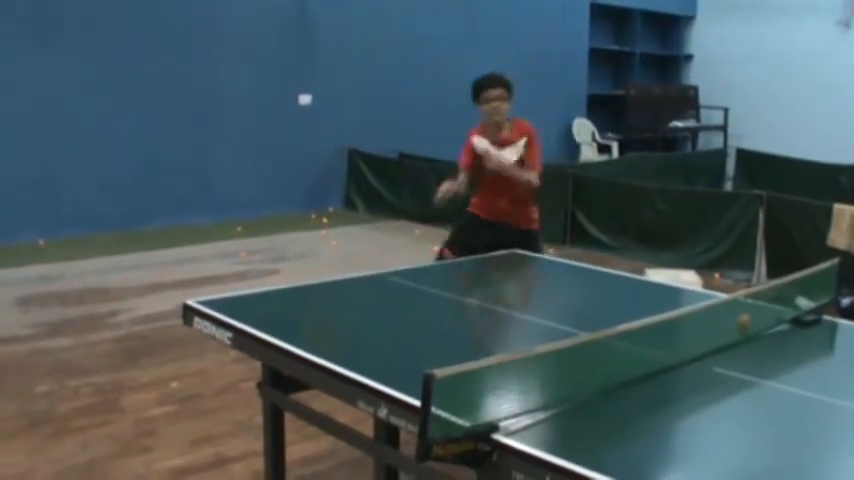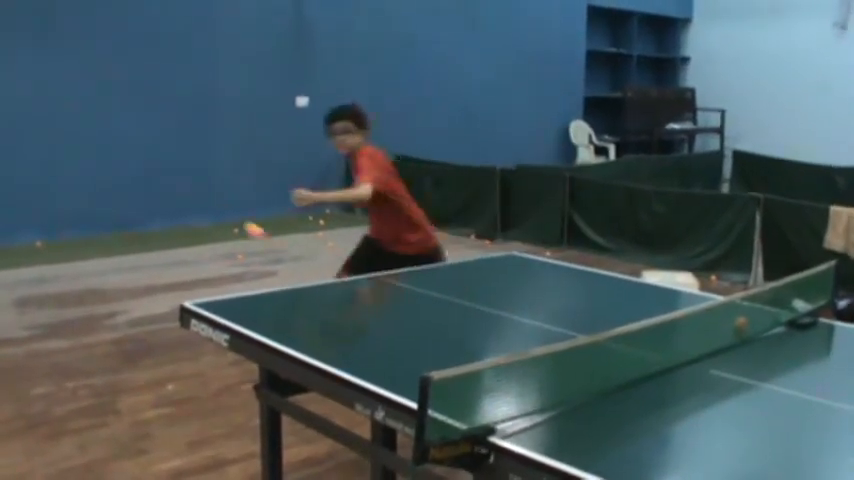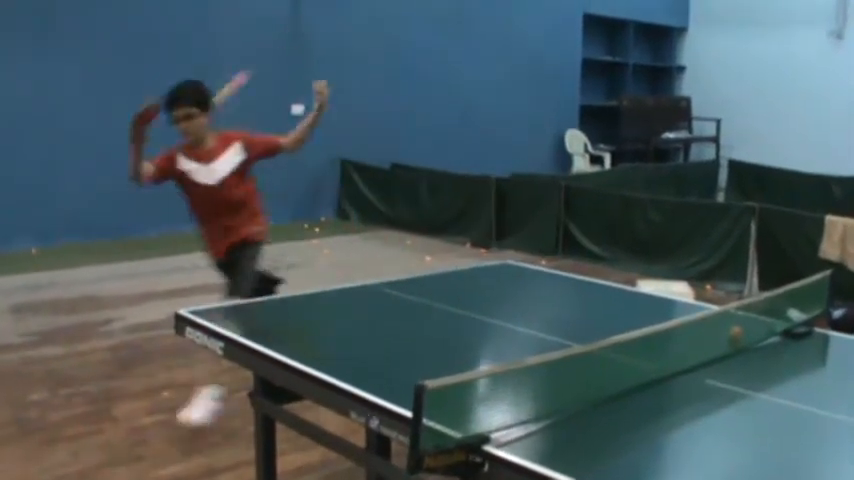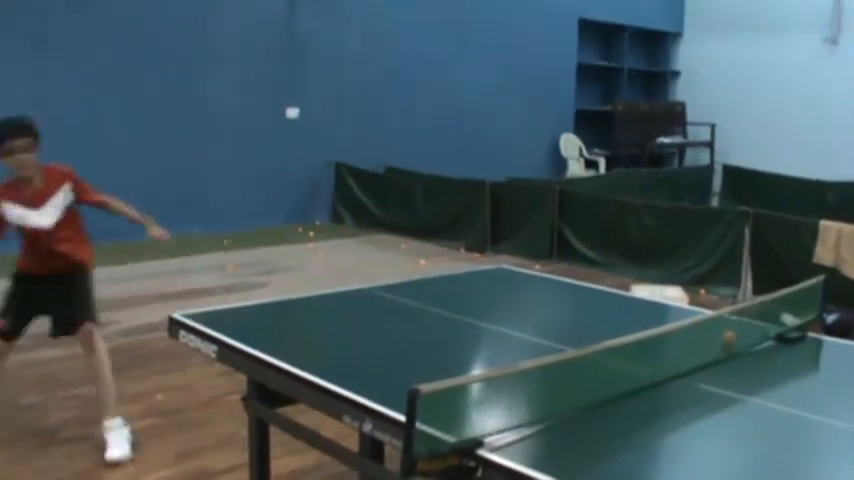
dt=0.3s
person 1, frame 1
left shoulder: (526, 132)
right shoulder: (476, 138)
left elbow: (533, 182)
right elbow: (462, 184)
left wrist: (506, 167)
right wrist: (450, 187)
left hip: (521, 220)
right hip: (483, 215)
right knee: (445, 262)
person 1, frame 2
left shoulder: (369, 157)
right shoulder: (360, 159)
left elbow: (365, 193)
left wrist: (315, 197)
left hip: (416, 242)
right hip: (382, 239)
person 1, frame 3
left shoulder: (236, 142)
right shoulder: (175, 159)
left elbow: (290, 143)
right elbow: (140, 177)
left wrist: (318, 111)
right wrist: (138, 146)
left hip: (248, 233)
right hip: (221, 244)
left knee: (241, 299)
left ankle: (213, 391)
person 1, frame 4
left shoulder: (62, 176)
left elbow: (102, 199)
left wrist: (149, 224)
left hip: (71, 263)
right hip: (33, 268)
left knee: (87, 331)
left ankle: (115, 425)
